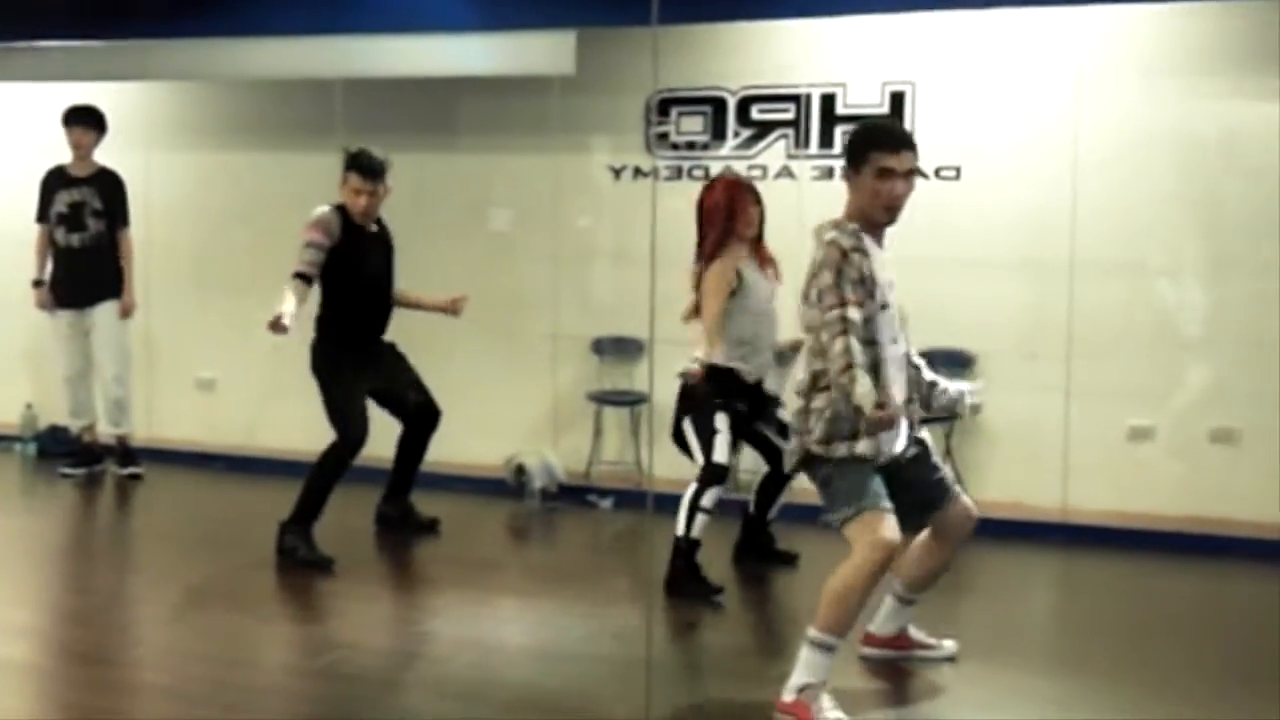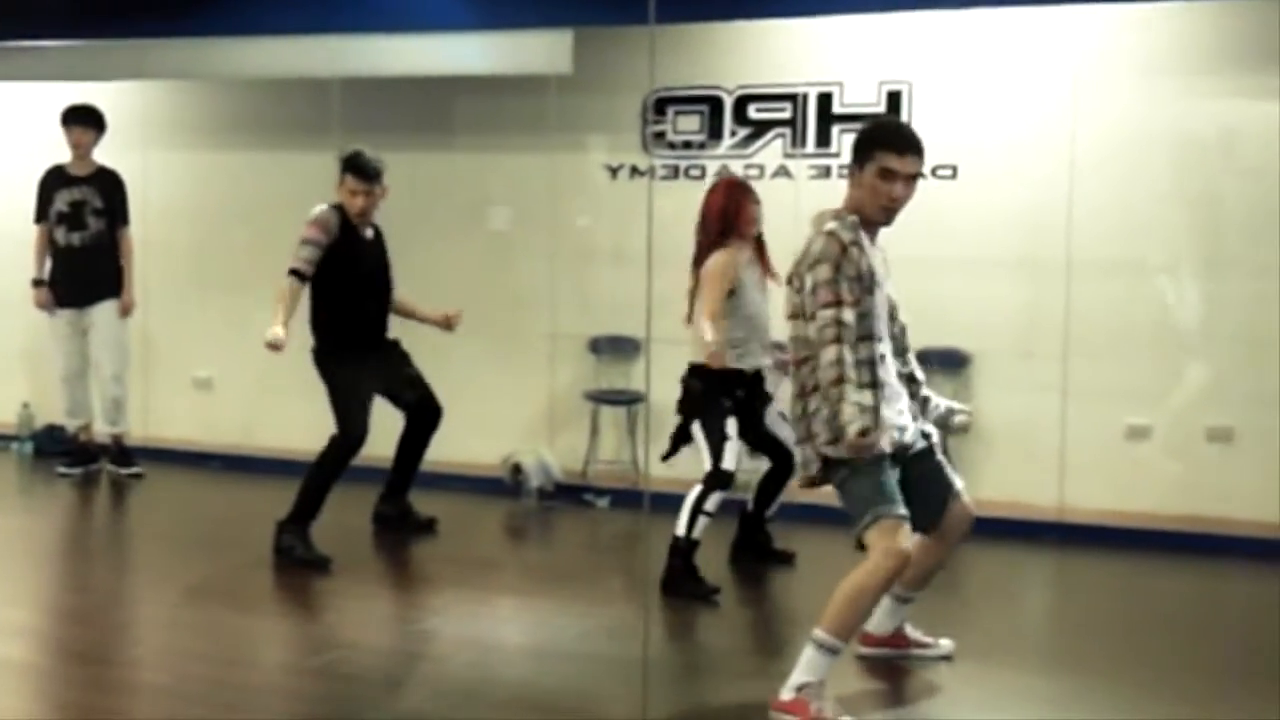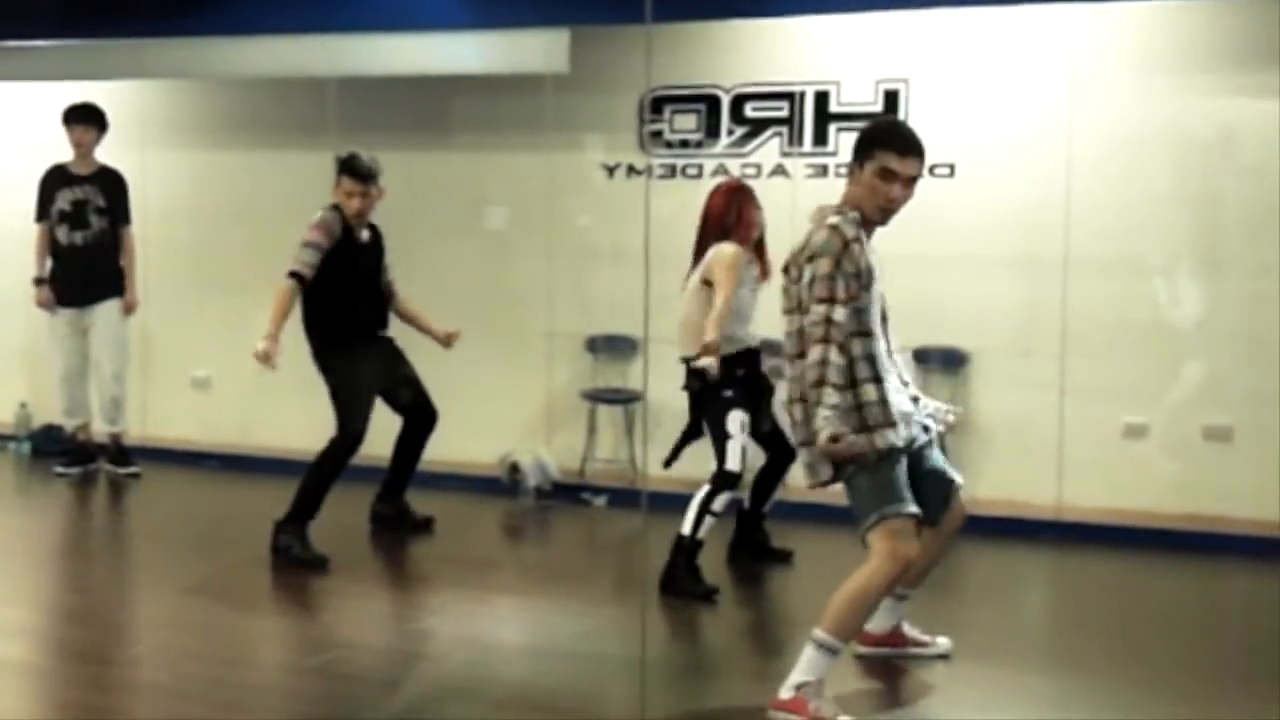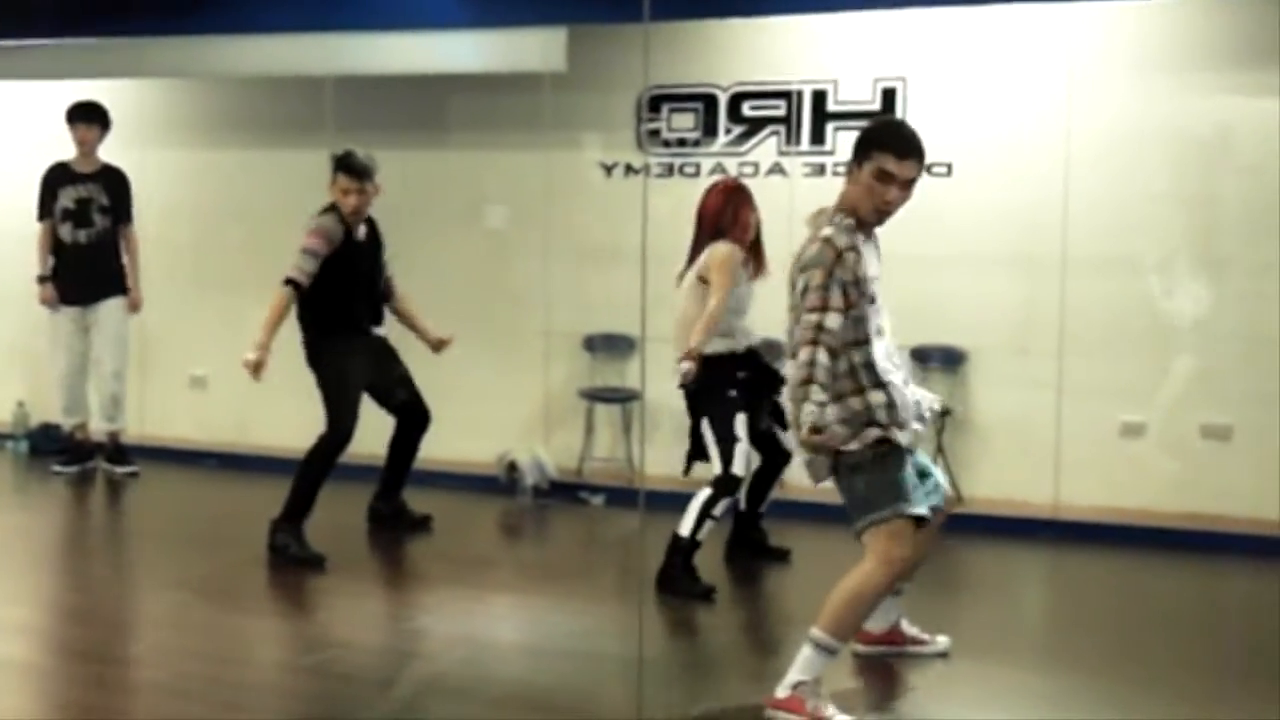
dt=0.1s
person 1, frame 1
left shoulder: (873, 246)
right shoulder: (836, 247)
right elbow: (839, 340)
left wrist: (941, 393)
right wrist: (868, 398)
left hip: (892, 429)
right hip: (841, 429)
left knee: (956, 517)
right knee: (879, 541)
left ankle: (887, 629)
person 1, frame 2
left shoulder: (867, 242)
right shoulder: (833, 241)
right elbow: (832, 342)
left wrist: (928, 402)
right wrist: (854, 418)
left hip: (897, 423)
right hip: (851, 433)
left knee: (953, 516)
right knee: (895, 548)
left ankle: (883, 628)
person 1, frame 3
left shoulder: (857, 238)
right shoulder: (834, 237)
right elbow: (822, 339)
left wrist: (920, 403)
right wrist: (829, 420)
left hip: (893, 414)
right hip: (860, 423)
left knee: (947, 509)
right knee: (896, 549)
left ankle: (881, 627)
person 1, frame 4
left shoulder: (860, 241)
right shoulder: (830, 245)
right elbow: (814, 344)
left wrist: (911, 394)
right wrist: (813, 416)
left hip: (888, 415)
right hip: (857, 424)
left knee: (931, 507)
right knee: (890, 551)
left ankle: (879, 625)
person 2, frame 1
left shoulder: (755, 258)
right shoulder: (726, 262)
right elbow: (709, 315)
left wrist: (770, 358)
right wrist: (703, 357)
left hip: (747, 388)
right hip: (713, 386)
left knee: (786, 458)
right knee: (716, 467)
left ankle: (754, 540)
right ankle: (682, 570)
person 2, frame 2
left shoulder: (753, 258)
right shoulder: (723, 260)
right elbow: (706, 314)
left wrist: (770, 356)
right wrist: (712, 345)
left hip: (747, 384)
right hip: (715, 385)
left knee: (789, 456)
right knee: (722, 473)
left ankle: (750, 539)
right ankle: (678, 570)
person 2, frame 3
left shoulder: (742, 256)
right shoulder: (729, 253)
right elbow: (721, 306)
right wrist: (707, 350)
left hip: (740, 369)
right hip: (719, 375)
left knee: (783, 450)
right knee: (729, 471)
left ankle: (747, 538)
person 2, frame 4
left shoulder: (736, 254)
right shoulder: (725, 252)
right elbow: (714, 306)
right wrist: (691, 356)
left hip: (740, 370)
right hip: (716, 376)
left knee: (778, 452)
right knee: (731, 476)
left ankle: (745, 536)
person 3, frame 1
left shoulder: (381, 231)
right shoulder: (328, 220)
right elbow: (304, 275)
left wrist: (438, 306)
right wrist: (287, 312)
left hip: (373, 349)
right hip: (337, 353)
left knee: (424, 414)
right knee: (352, 437)
left ankle: (394, 507)
right ankle: (295, 532)
person 3, frame 2
left shoulder: (375, 234)
right shoulder: (327, 219)
right elbow: (299, 273)
left wrist: (433, 318)
right wrist: (280, 323)
left hip: (377, 346)
right hip: (340, 350)
left knee: (426, 412)
right knee: (352, 435)
left ankle: (392, 506)
right ankle: (292, 531)
person 3, frame 3
left shoulder: (371, 234)
right shoulder: (329, 223)
left elbow: (387, 293)
right elbow: (298, 280)
left wrist: (433, 331)
right wrist: (271, 336)
left hip: (375, 343)
right hip: (339, 346)
left knee: (422, 414)
right knee: (351, 433)
left ankle: (389, 506)
right ankle: (290, 531)
person 3, frame 4
left shoulder: (371, 230)
right shoulder: (328, 226)
left elbow: (386, 289)
right elbow: (294, 285)
left wrist: (425, 334)
right wrist: (263, 345)
left hip: (366, 341)
right hip: (331, 343)
left knee: (415, 414)
right knee: (340, 430)
left ankle: (386, 504)
right ankle: (286, 529)
person 4, frame 1
left shoulder: (110, 181)
right shoulder: (52, 180)
left elbow: (123, 237)
right elbow: (44, 233)
left wrist: (129, 288)
right wrist: (39, 281)
left hip: (106, 292)
right hip: (65, 292)
left knee: (114, 370)
right knee: (73, 372)
person 4, frame 2
left shoulder: (110, 181)
right shoulder: (51, 179)
left elbow: (123, 236)
right elbow: (43, 233)
left wrist: (128, 287)
right wrist: (39, 281)
left hip: (105, 292)
right hip: (64, 291)
left knee: (111, 370)
right knee: (70, 371)
person 4, frame 3
left shoulder: (112, 180)
right shoulder: (52, 178)
left elbow: (125, 235)
right elbow: (43, 232)
left wrist: (131, 286)
right wrist: (40, 281)
left hip: (107, 291)
right hip: (64, 292)
left knee: (111, 370)
right knee: (69, 371)
person 4, frame 4
left shoulder: (115, 178)
right shoulder: (54, 176)
left elbow: (127, 233)
right elbow: (45, 230)
left wrist: (135, 284)
right wrist: (44, 278)
left hip: (109, 289)
right hip: (67, 289)
left knee: (111, 369)
right knee: (69, 369)
